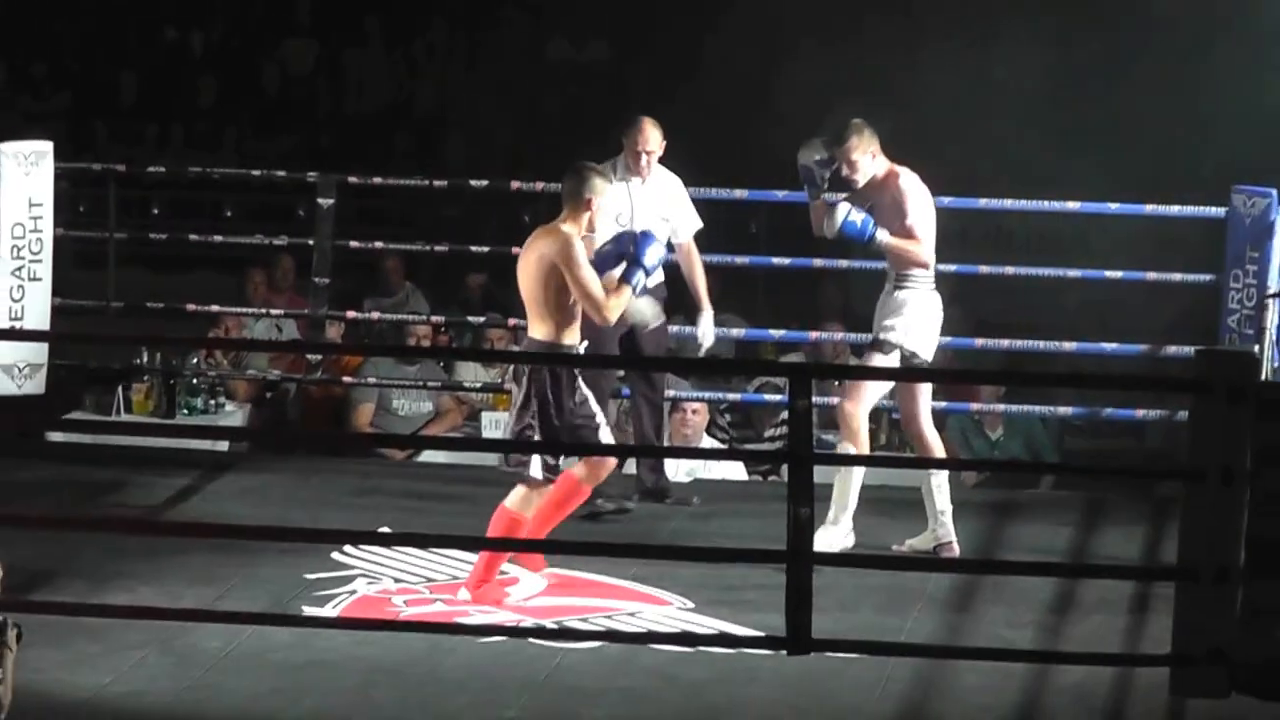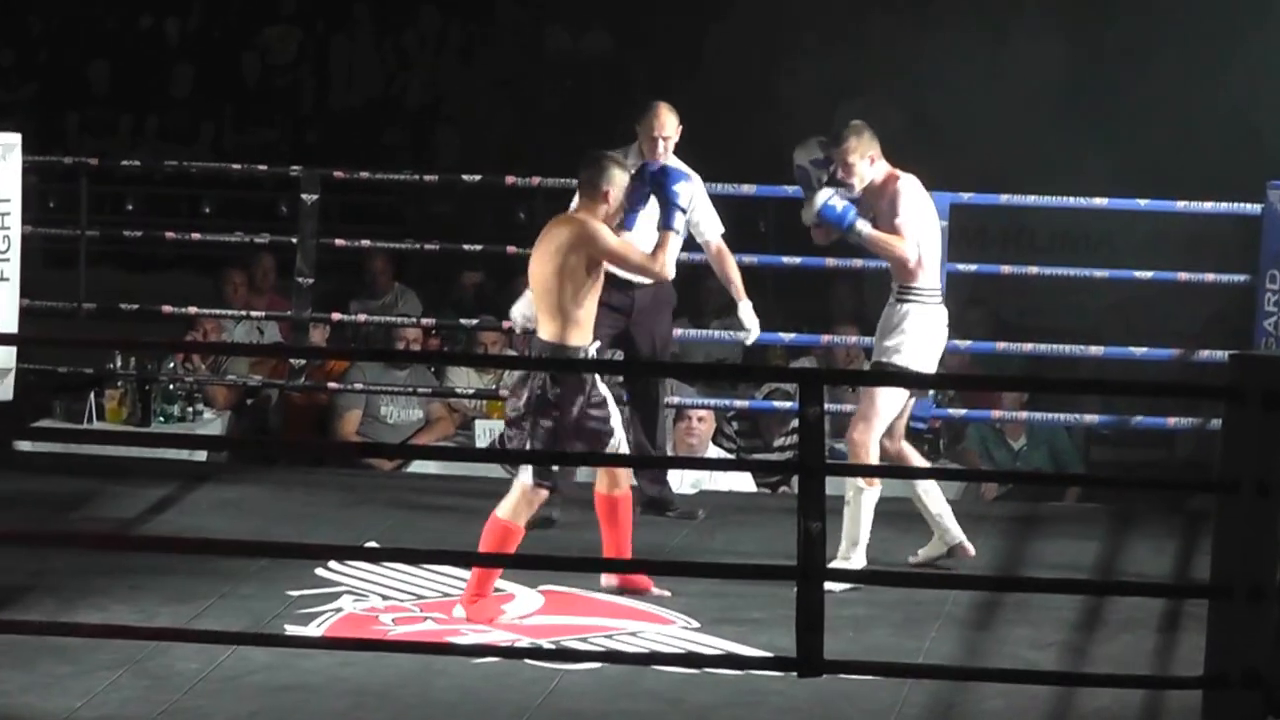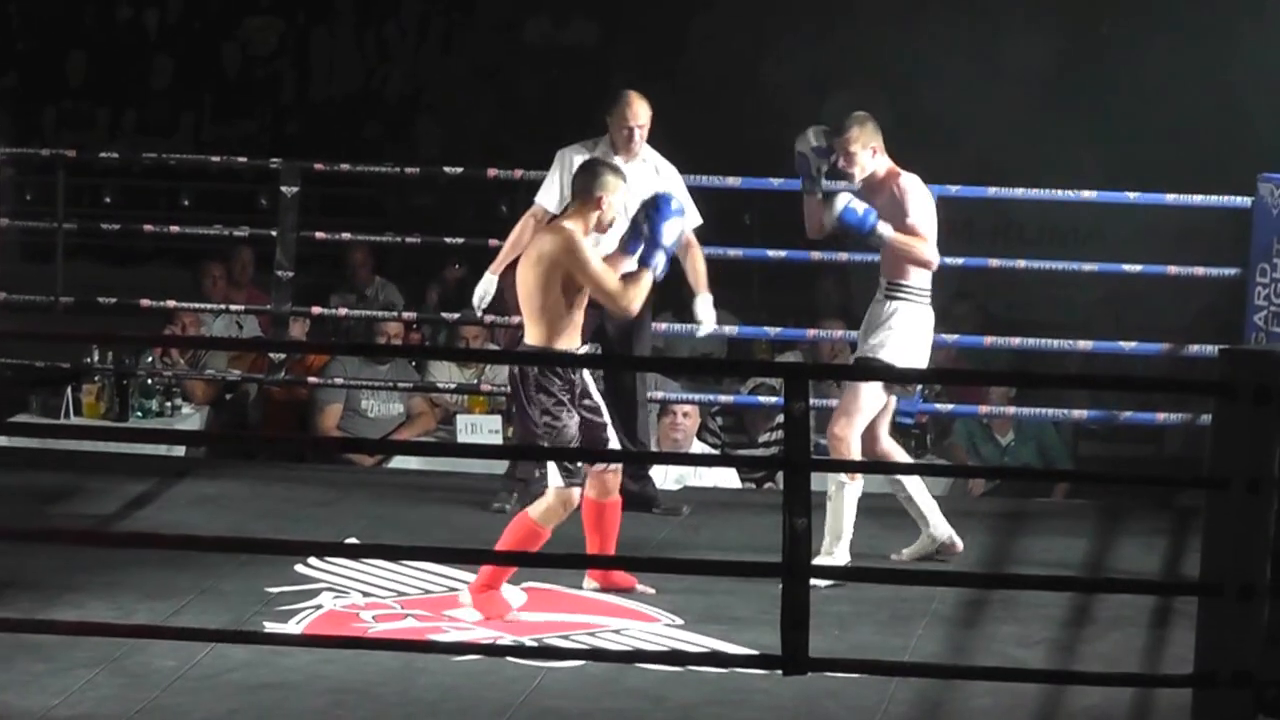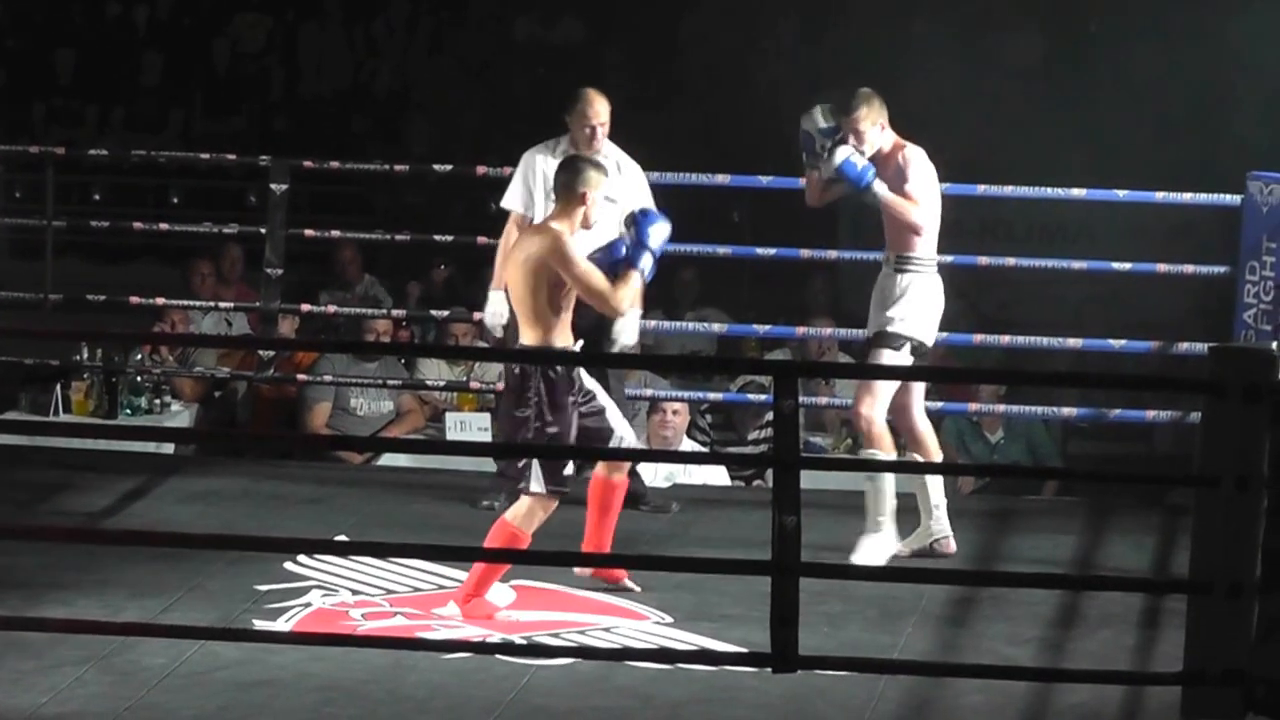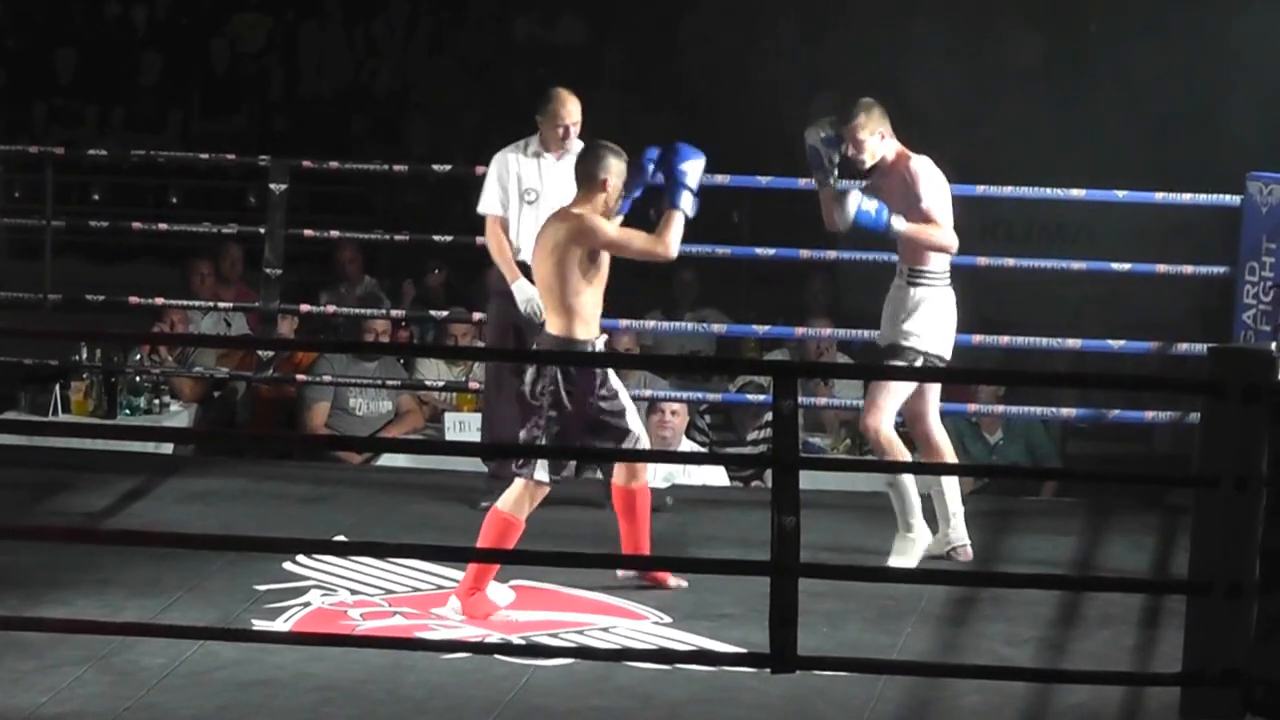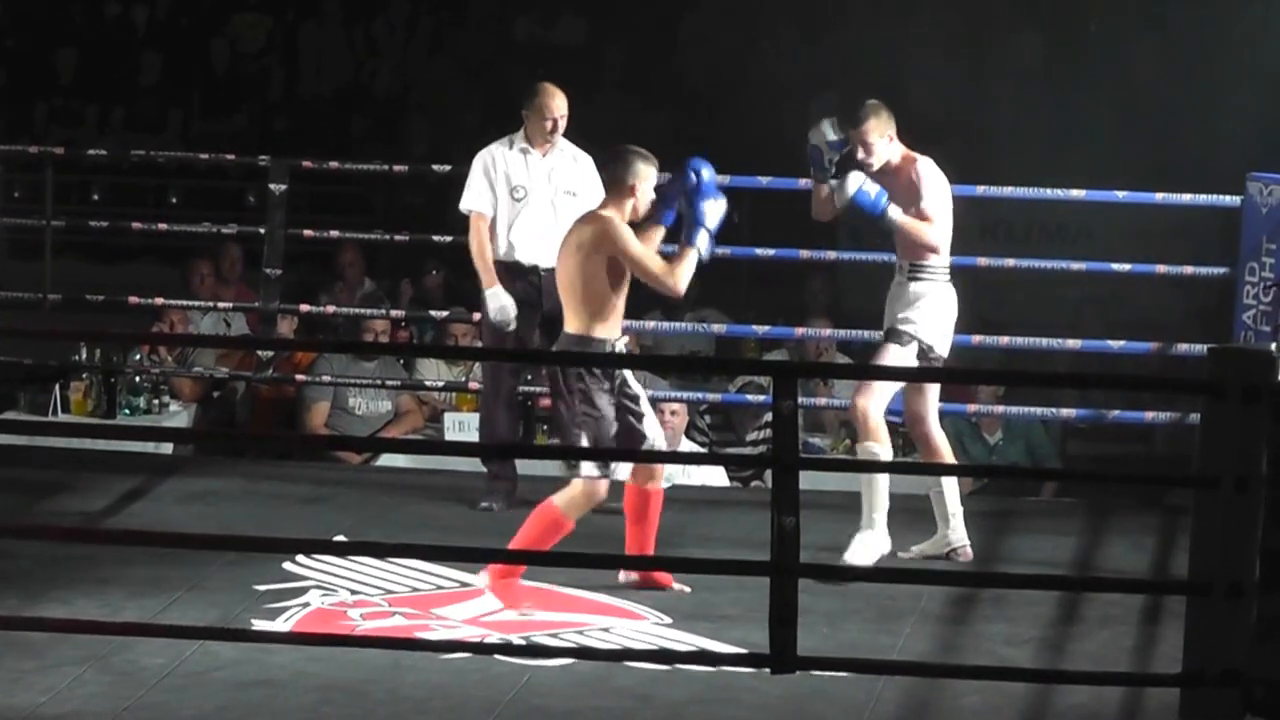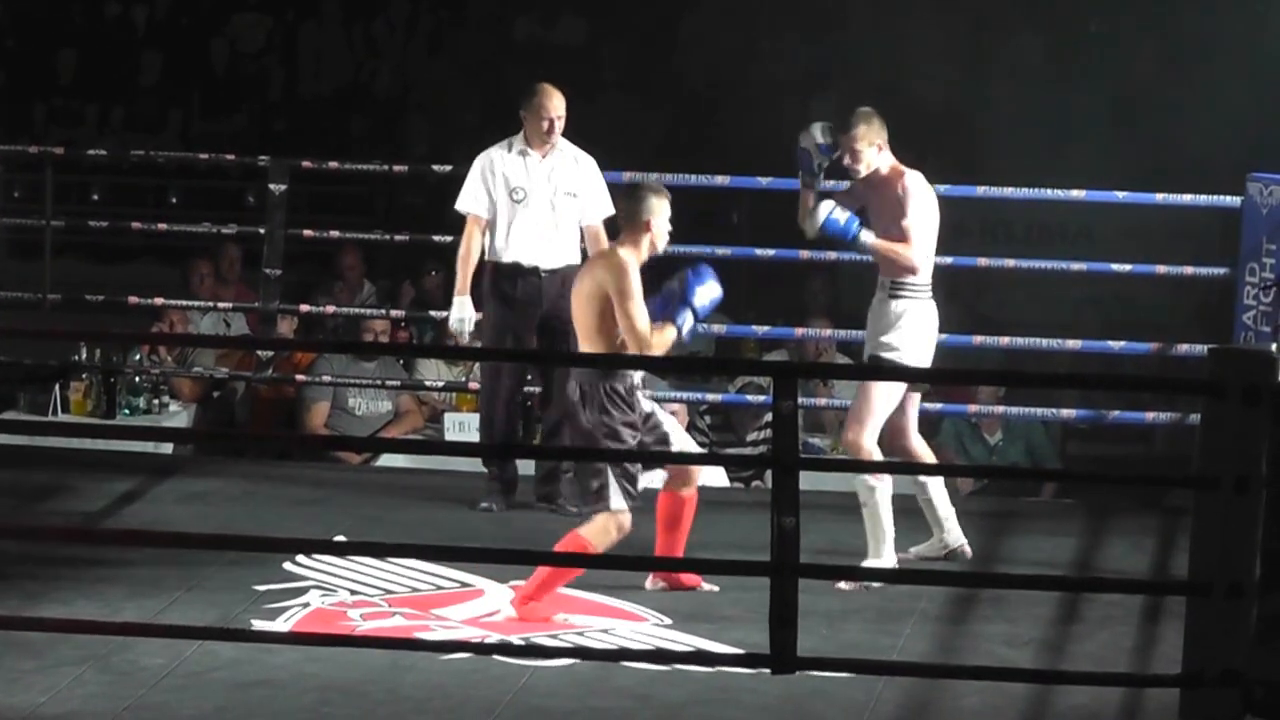
dt=0.2s
person 1, frame 1
left shoulder: (905, 186)
right shoulder: (872, 191)
left elbow: (924, 256)
right elbow: (822, 229)
left wrist: (871, 234)
right wrist: (815, 185)
left hip: (912, 306)
right hip: (900, 303)
left knee: (852, 408)
right knee: (918, 424)
left ankle: (837, 527)
right ankle: (941, 534)
person 1, frame 2
left shoulder: (903, 190)
right shoulder: (873, 196)
left elbow: (908, 256)
right elbow: (821, 234)
left wrist: (852, 222)
right wrist: (812, 188)
left hip: (916, 320)
right hip: (903, 317)
left knee: (862, 437)
right knee: (888, 440)
right ankle: (949, 533)
person 1, frame 3
left shoulder: (905, 186)
right shoulder: (870, 189)
left elbow: (929, 255)
right elbow: (815, 230)
left wrist: (873, 226)
right wrist: (810, 179)
left hip: (904, 318)
right hip: (885, 312)
left knee: (842, 432)
right knee: (872, 437)
right ankle: (937, 530)
person 1, frame 4
left shoulder: (909, 158)
right shoulder: (874, 163)
left elbow: (918, 222)
right elbow: (815, 197)
left wrist: (869, 184)
right wrist: (815, 154)
left hip: (913, 290)
right hip: (894, 285)
left knee: (868, 410)
right knee: (908, 414)
person 1, frame 5
left shoulder: (917, 170)
right shoulder: (881, 177)
left elbow: (947, 240)
right elbow: (834, 221)
left wrist: (887, 222)
right wrist: (823, 170)
left hip: (925, 303)
right hip: (906, 298)
left knee: (875, 421)
right knee: (921, 420)
person 1, frame 6
left shoulder: (921, 172)
right shoulder: (876, 174)
left elbow: (935, 241)
right elbow: (822, 212)
left wrist: (881, 207)
right wrist: (822, 165)
left hip: (926, 299)
right hip: (906, 295)
left knee: (865, 406)
right knee: (922, 422)
person 1, frame 7
left shoulder: (907, 186)
right shoulder: (870, 187)
left elbow: (913, 259)
right elbow: (809, 220)
left wrist: (855, 234)
right wrist: (809, 173)
left hip: (906, 316)
right hip: (888, 312)
left knee: (857, 436)
right knee: (901, 431)
right ankle: (949, 535)
person 2, frame 1
left shoulder: (548, 238)
right shoulder: (565, 244)
right elbow: (603, 313)
left wrist: (617, 261)
right wrist: (639, 270)
left hip: (561, 364)
right hip: (547, 369)
left knee: (600, 456)
right knee: (536, 481)
left ankle: (524, 540)
right ankle: (479, 582)
person 2, frame 2
left shoulder: (570, 228)
right shoulder: (584, 232)
left elbow: (615, 258)
right elbow: (658, 269)
left wrist: (637, 204)
right wrist: (675, 211)
left hip: (579, 368)
right hip: (553, 372)
left knee: (616, 465)
right knee: (532, 488)
left ankle: (619, 570)
right ankle: (476, 594)
person 2, frame 3
left shoulder: (561, 237)
right shoulder: (566, 241)
left elbow: (599, 286)
right elbow: (626, 304)
left wrist: (638, 235)
right wrist: (659, 248)
left hip: (569, 371)
right hip: (546, 377)
left knee: (607, 469)
right knee: (565, 493)
left ankle: (602, 570)
right ankle: (484, 588)
person 2, frame 4
left shoulder: (545, 237)
right shoulder: (555, 244)
right elbow: (617, 305)
left wrist: (615, 257)
right wrist: (645, 252)
left hip: (563, 371)
right hip: (541, 377)
left knee: (619, 448)
right knee: (539, 498)
left ankle: (595, 555)
right ankle: (470, 594)
person 2, frame 5
left shoulder: (575, 222)
right shoulder: (580, 225)
left elbow: (616, 234)
right elbow: (663, 250)
left wrist: (639, 180)
right wrist: (683, 192)
left hip: (588, 358)
right hip: (563, 364)
left knee: (635, 455)
right knee: (533, 484)
left ankle: (639, 561)
right ankle: (472, 589)
person 2, frame 6
left shoulder: (601, 227)
right shoulder: (607, 228)
left elbow: (637, 253)
right elbow: (674, 283)
left wrist: (673, 203)
right wrist: (703, 226)
left hip: (606, 361)
right hip: (585, 365)
left knee: (650, 458)
right knee: (591, 486)
left ankle: (640, 565)
right ankle: (504, 574)
person 2, frame 7
left shoulder: (612, 264)
right shoulder: (620, 268)
right elbow: (646, 347)
left wrist: (670, 302)
right wrist: (688, 311)
left hip: (621, 392)
right hip: (602, 397)
left knee: (687, 466)
right knee: (614, 520)
left ankle: (668, 570)
right ankle: (529, 595)
person 3, frame 1
left shoulder: (670, 185)
left elbow: (686, 249)
left wrist: (706, 309)
left hip: (649, 294)
left knee: (650, 389)
right knee: (601, 389)
left ankle: (651, 479)
person 3, frame 2
left shoulder: (688, 183)
left elbow: (715, 248)
left wrist: (743, 303)
left hip: (652, 296)
right hip: (601, 289)
left knee: (647, 396)
left ankle: (652, 490)
person 3, frame 3
left shoulder: (663, 174)
right shoulder: (574, 159)
left elbow: (686, 241)
right elbow: (535, 220)
left wrist: (702, 296)
right wrist: (493, 274)
left knee: (629, 391)
left ankle: (636, 486)
person 3, frame 4
left shoulder: (626, 170)
right shoulder: (536, 162)
right elbow: (514, 230)
left wrist: (629, 311)
right wrist: (496, 291)
left knee: (608, 388)
left ankle: (625, 484)
right ankle: (507, 481)
person 3, frame 5
right shoulder: (508, 162)
right elbow: (494, 231)
right wrist: (519, 284)
right hip: (514, 281)
right knee: (504, 382)
right ankle: (500, 480)
person 3, frame 6
left shoulder: (580, 162)
right shoulder: (493, 159)
right elbow: (479, 228)
right wrist: (492, 288)
right hip: (511, 278)
right knee: (501, 383)
right ankle: (500, 482)
person 3, frame 7
left shoulder: (582, 164)
right shoulder: (493, 161)
left elbow: (595, 236)
right elbow: (475, 230)
right wrist: (461, 294)
left hip: (565, 282)
right hip: (510, 281)
left knee: (563, 388)
right knee: (501, 385)
left ankle: (550, 486)
right ankle: (500, 483)
